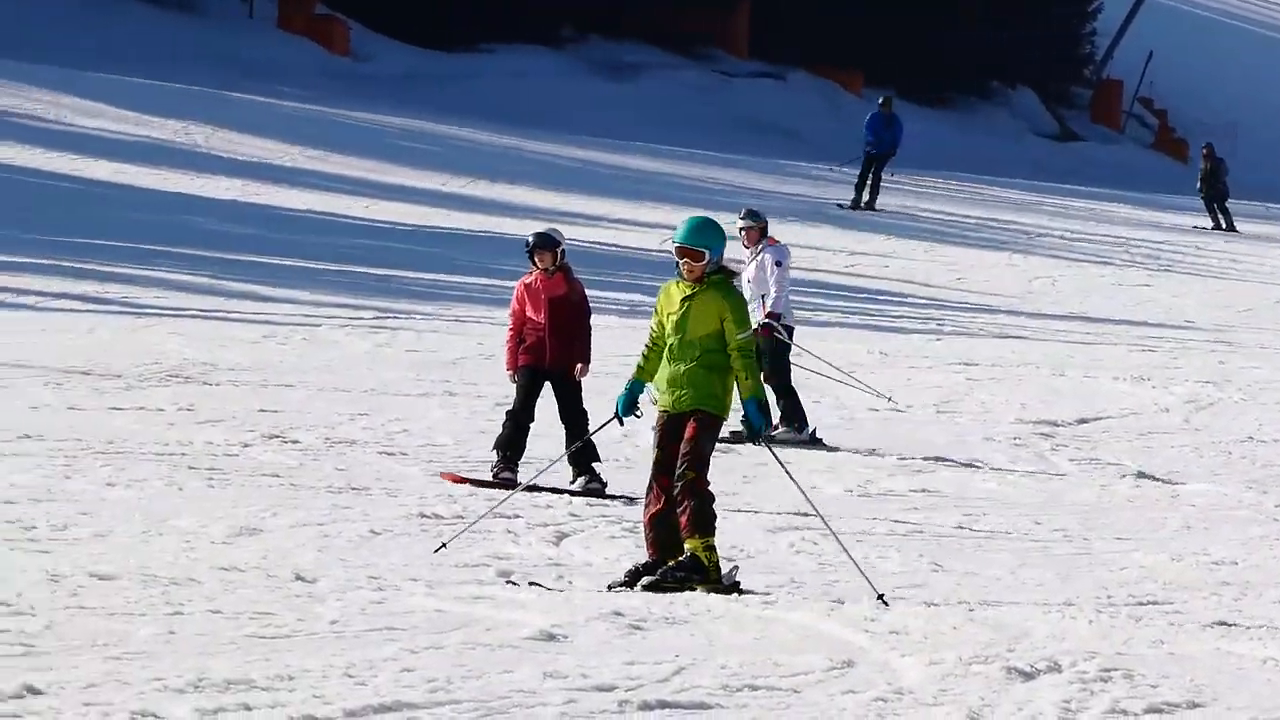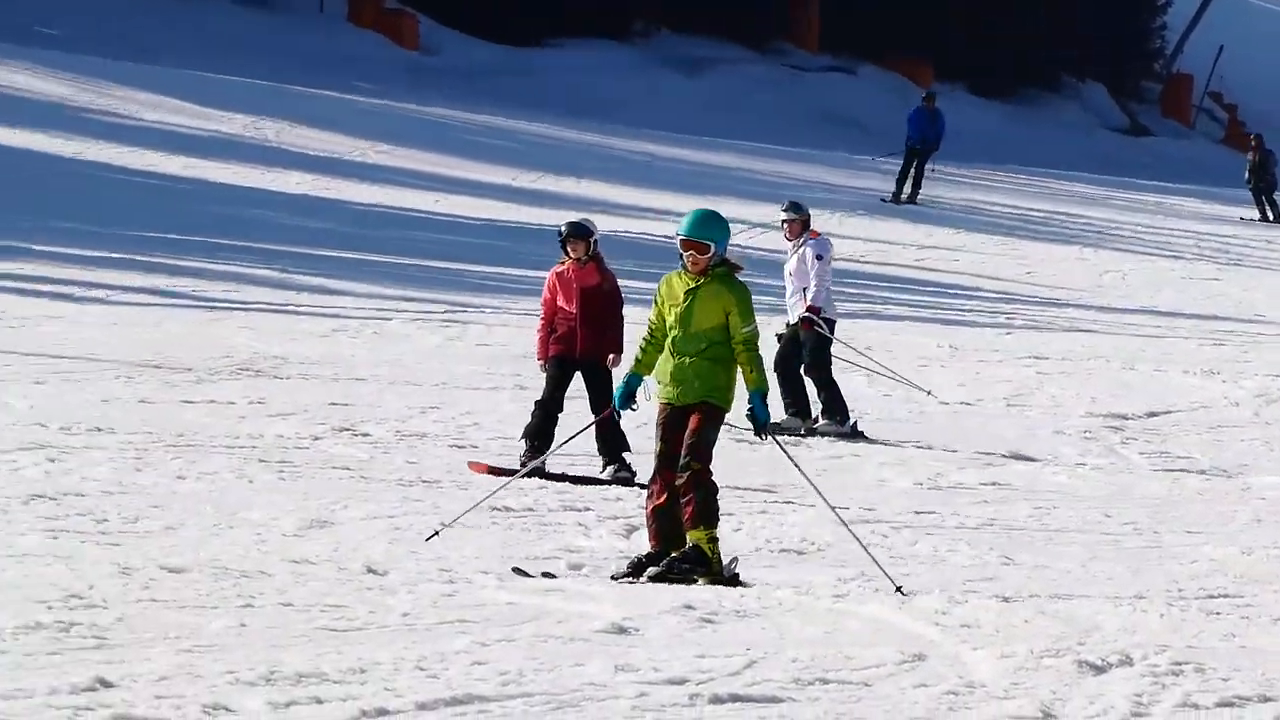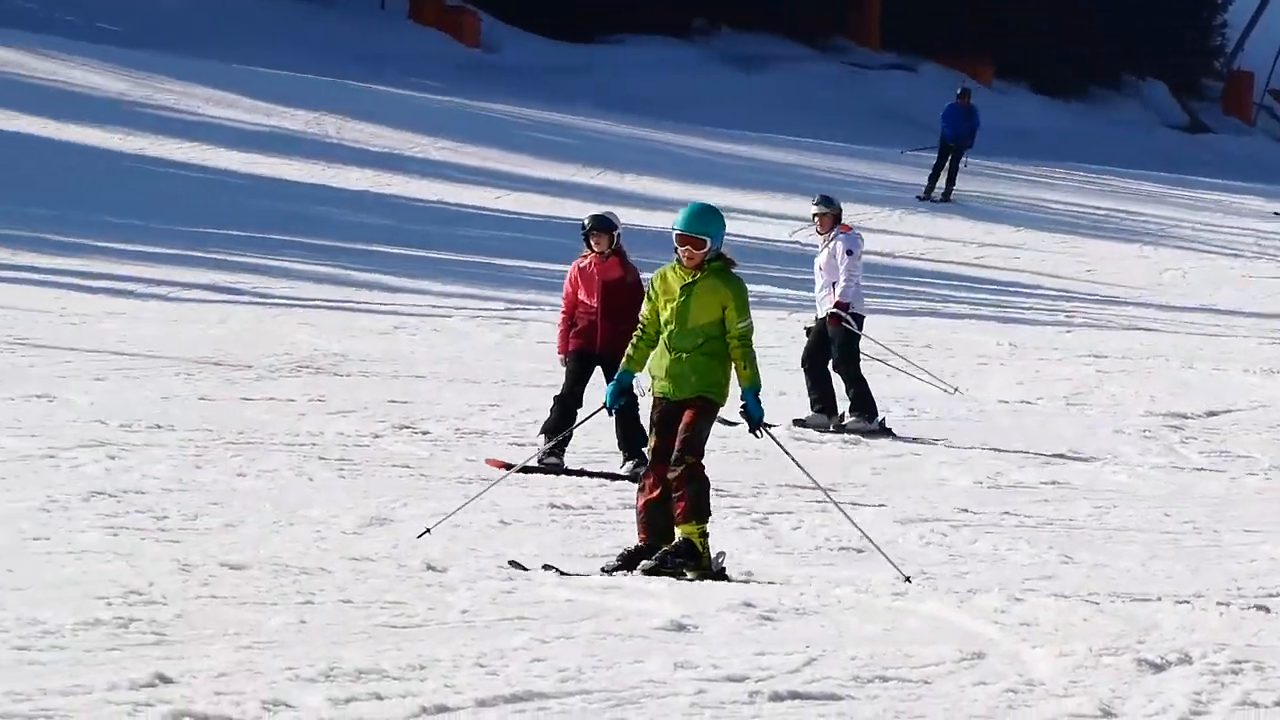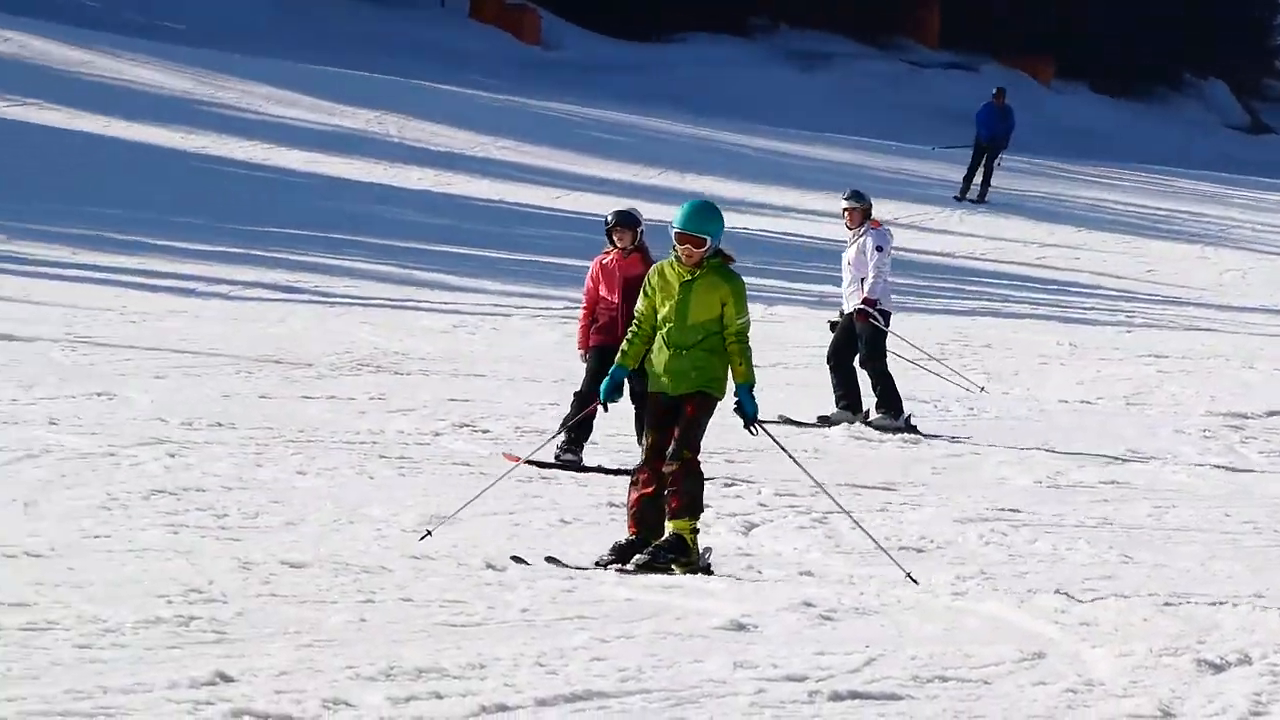
dt=0.1s
person 1, frame 1
left shoulder: (727, 298)
right shoulder: (669, 293)
left elbow: (743, 354)
right elbow: (655, 346)
left wrist: (753, 403)
right wrist: (633, 387)
left hip: (707, 402)
right hip: (670, 400)
left knee: (689, 476)
right knee: (661, 480)
left ankle: (702, 561)
right ankle: (662, 558)
person 1, frame 2
left shoulder: (732, 292)
right shoulder: (669, 285)
left elbow: (746, 348)
right elbow: (654, 337)
left wrist: (758, 396)
right wrist: (632, 380)
left hip: (710, 394)
right hip: (671, 392)
left knee: (691, 468)
right knee: (664, 470)
left ankle: (703, 553)
right ankle: (663, 548)
person 1, frame 3
left shoulder: (728, 286)
right shoulder: (662, 279)
left elbow: (741, 343)
right elbow: (646, 332)
left wrist: (751, 392)
right wrist: (624, 376)
left hip: (705, 389)
right hip: (665, 386)
left knee: (684, 462)
right knee: (658, 464)
left ankle: (693, 547)
right ankle: (652, 542)
person 1, frame 4
left shoulder: (727, 283)
right shoulder: (659, 275)
left elbow: (737, 339)
right elbow: (641, 328)
left wrist: (745, 388)
right wrist: (619, 371)
left hip: (702, 384)
right hip: (661, 381)
left knee: (679, 457)
right knee: (652, 459)
left ankle: (681, 541)
right ankle: (640, 536)
person 2, frame 1
left shoulder: (572, 286)
right shoulder: (525, 285)
left elbow: (583, 325)
right elbow: (515, 324)
left wrist: (583, 358)
right wrist: (511, 361)
left hip: (565, 362)
right hip: (531, 358)
left knee: (574, 416)
right knee: (521, 411)
left ankle: (584, 470)
right ankle: (506, 461)
person 2, frame 2
left shoulder: (604, 276)
right shoulder: (558, 275)
left elbow: (615, 315)
right elbow: (547, 314)
left wrist: (615, 349)
right wrist: (542, 351)
left hip: (596, 351)
right hip: (561, 348)
left knee: (604, 406)
right knee: (550, 400)
left ankle: (614, 460)
right ankle: (534, 451)
person 2, frame 3
left shoulder: (626, 270)
right shoulder: (579, 268)
left elbow: (636, 309)
right elbow: (568, 308)
left wrist: (633, 342)
right wrist: (563, 345)
left hip: (616, 346)
right hip: (582, 342)
right knee: (569, 395)
left ankle: (634, 455)
right ankle: (553, 446)
person 2, frame 4
left shoulder: (648, 266)
right shoulder: (601, 264)
right elbow: (589, 304)
right wrist: (583, 341)
right hip: (602, 338)
left knee: (642, 397)
right knee: (590, 391)
right ankle: (571, 443)
person 3, frame 1
left shoulder: (771, 253)
right shoulder: (754, 258)
left elbow: (778, 288)
left wrist: (770, 319)
left hip: (774, 325)
right hip: (759, 327)
left knee: (776, 376)
left ankle: (797, 426)
person 3, frame 2
left shoulder: (813, 246)
right shoulder: (796, 251)
left elbow: (819, 282)
left wrist: (811, 312)
right wrist: (789, 325)
left hip: (816, 317)
right hip: (801, 320)
left knee: (816, 369)
right knee: (784, 365)
left ankle: (838, 418)
right ankle: (798, 416)
person 3, frame 3
left shoulder: (844, 240)
right shoulder: (827, 244)
left elbow: (848, 277)
left wrist: (839, 308)
right wrist: (816, 321)
left hip: (844, 313)
right hip: (827, 315)
left knee: (845, 364)
right knee: (811, 360)
left ankle: (866, 415)
right ankle: (824, 412)
person 3, frame 4
left shoulder: (874, 236)
right shoulder: (855, 240)
left elbow: (877, 274)
left wrist: (868, 304)
right wrist: (843, 313)
left hip: (872, 309)
right hip: (855, 310)
left knee: (871, 361)
right knee: (837, 357)
left ankle: (892, 413)
right ankle: (849, 409)
